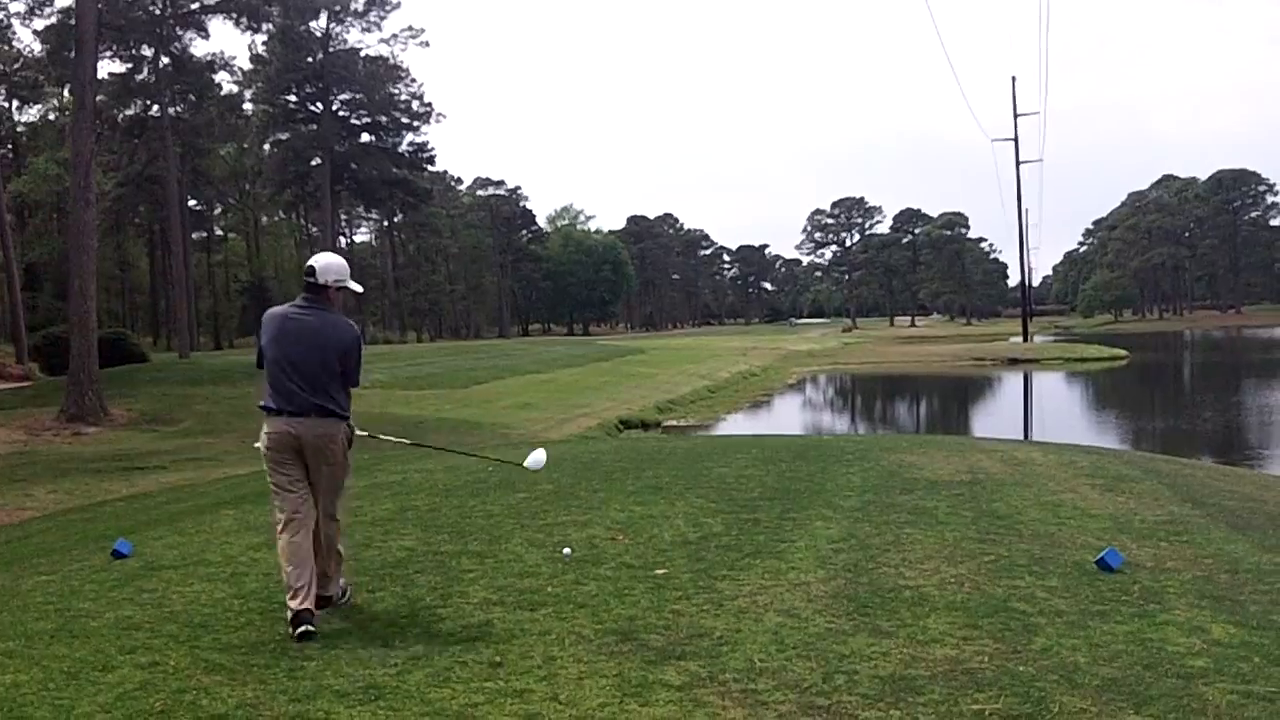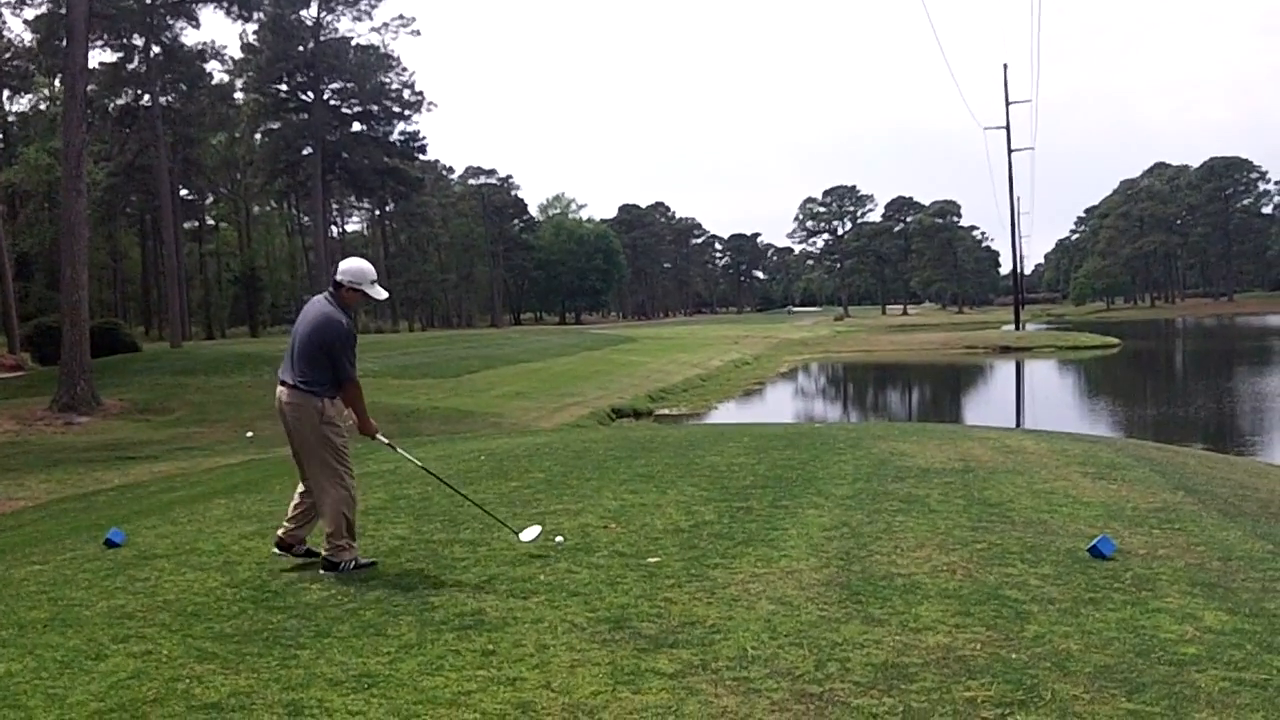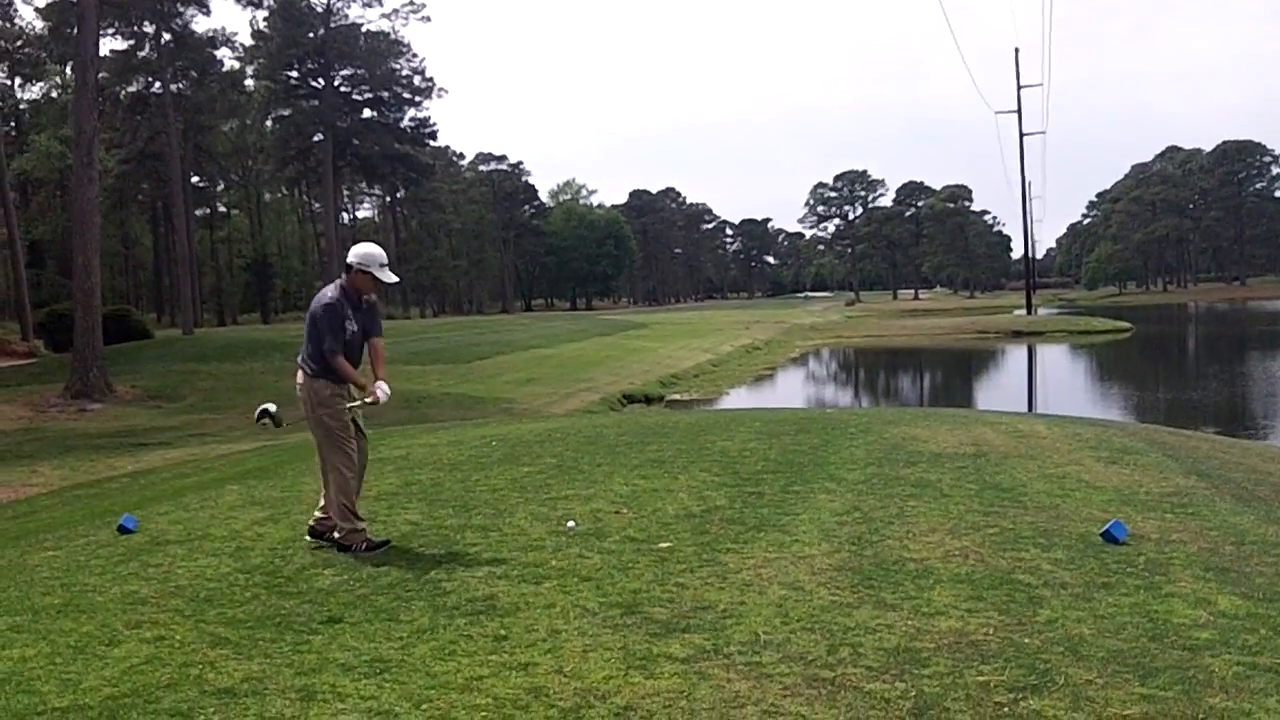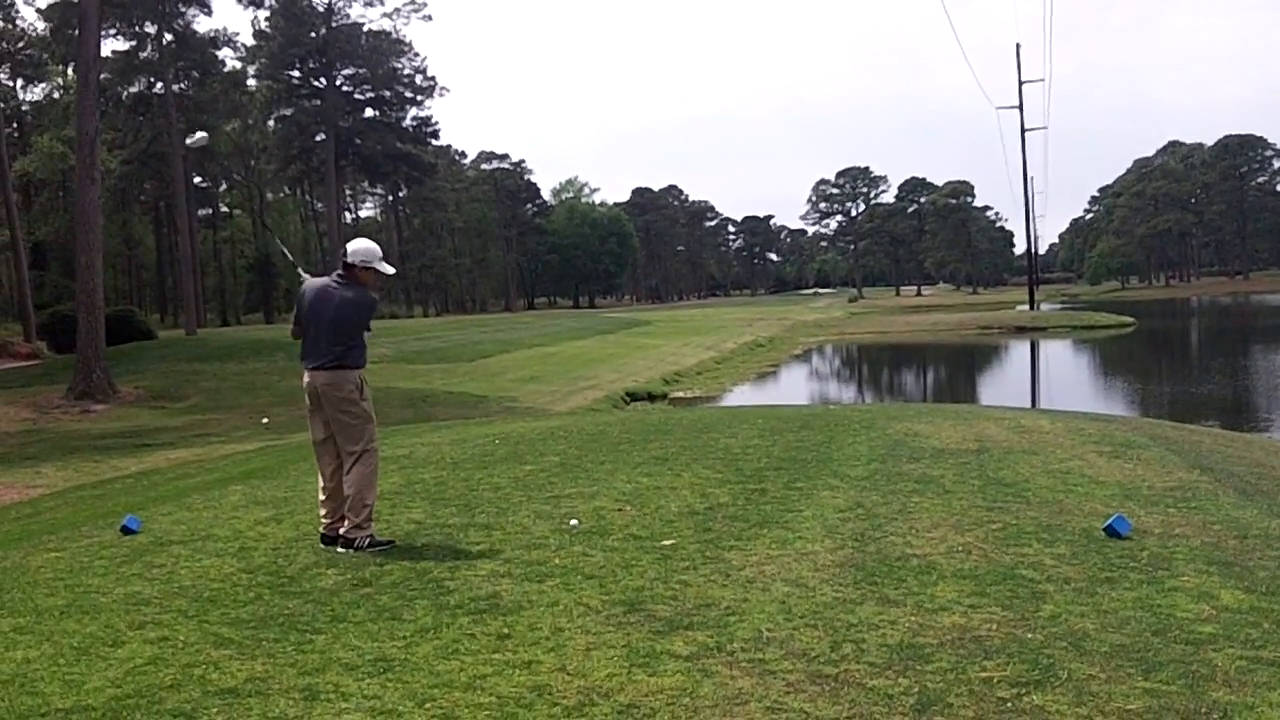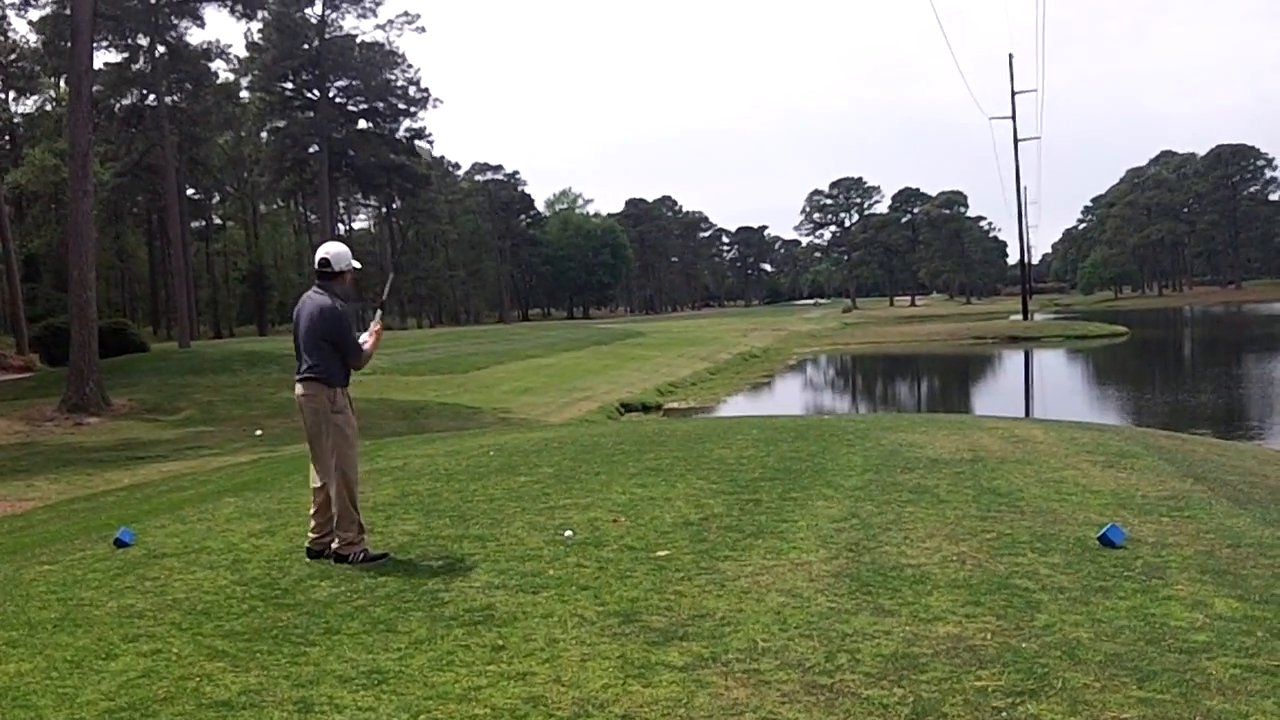
dt=1s
person 1, frame 1
left shoulder: (272, 319)
right shoulder: (346, 331)
right elbow: (347, 386)
left hip: (280, 427)
right hip: (326, 428)
left knee: (292, 520)
right knee: (326, 513)
left ankle: (301, 608)
right ankle: (327, 590)
person 1, frame 2
left shoulder: (316, 303)
right shoulder: (339, 325)
right elbow: (348, 381)
left wrist: (343, 404)
right wrist: (364, 420)
left hip: (290, 395)
right hip: (311, 404)
left knee: (315, 476)
right knee: (336, 480)
left ankle: (291, 536)
right ankle: (339, 555)
person 1, frame 3
left shoulder: (367, 303)
right shoulder: (330, 303)
left elbow: (375, 344)
right elbow: (334, 357)
left wrist: (380, 382)
right wrist: (363, 387)
left hip: (339, 385)
right hip: (321, 386)
left knee: (356, 454)
right knee: (342, 460)
left ankle: (324, 523)
right ankle: (349, 536)
person 1, frame 4
left shoulder: (310, 288)
right shoulder: (366, 301)
left elbow: (296, 333)
left hip: (313, 378)
right hip: (344, 381)
left knee: (329, 456)
right knee: (361, 454)
left ankle: (331, 527)
right ankle: (355, 532)
person 1, frame 5
left shoulder: (305, 302)
right shoulder: (335, 309)
right elbow: (357, 361)
left wrist: (358, 341)
right wrist: (374, 339)
left hip: (307, 388)
right hip: (327, 393)
left knee: (324, 470)
right knee: (341, 469)
left ankle: (319, 541)
right ankle: (348, 546)
